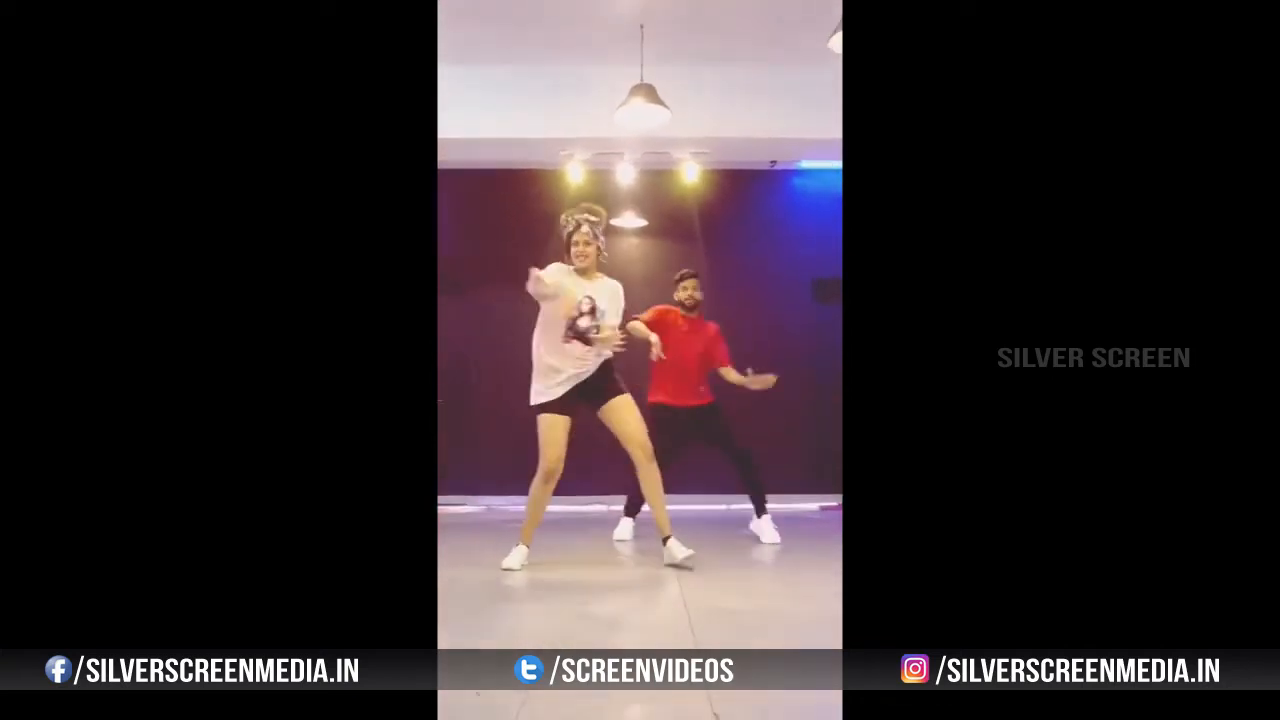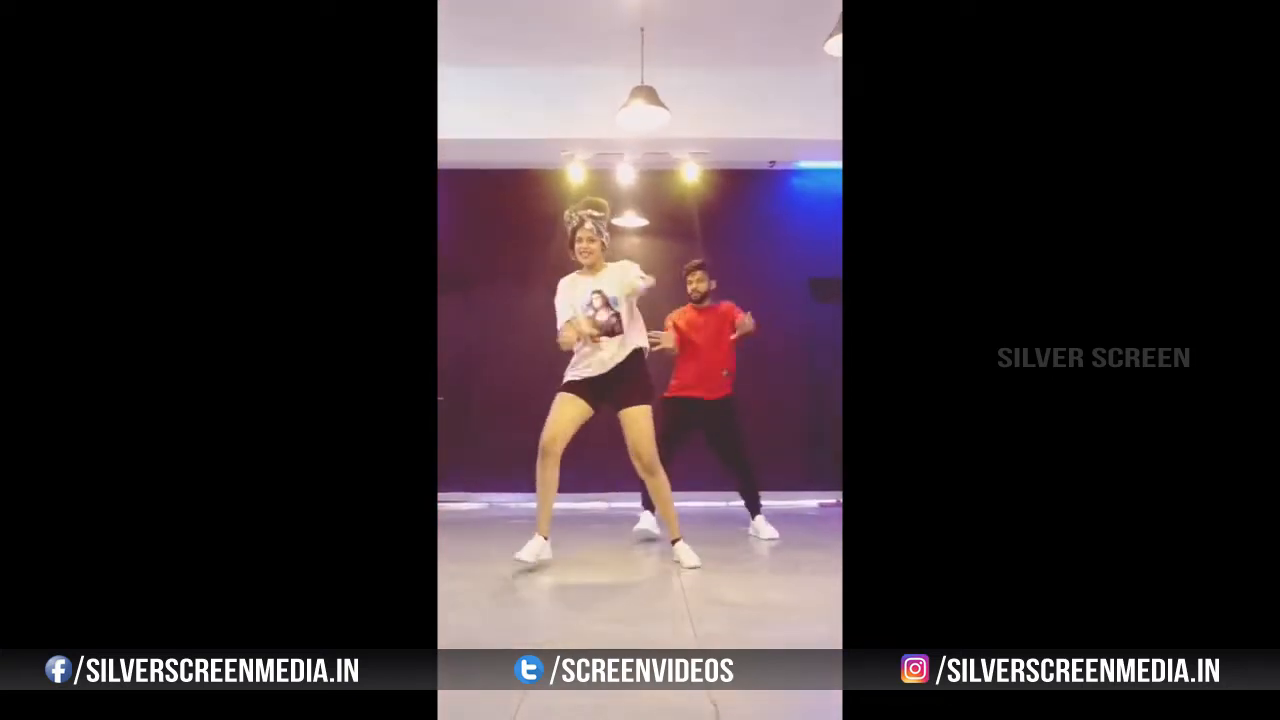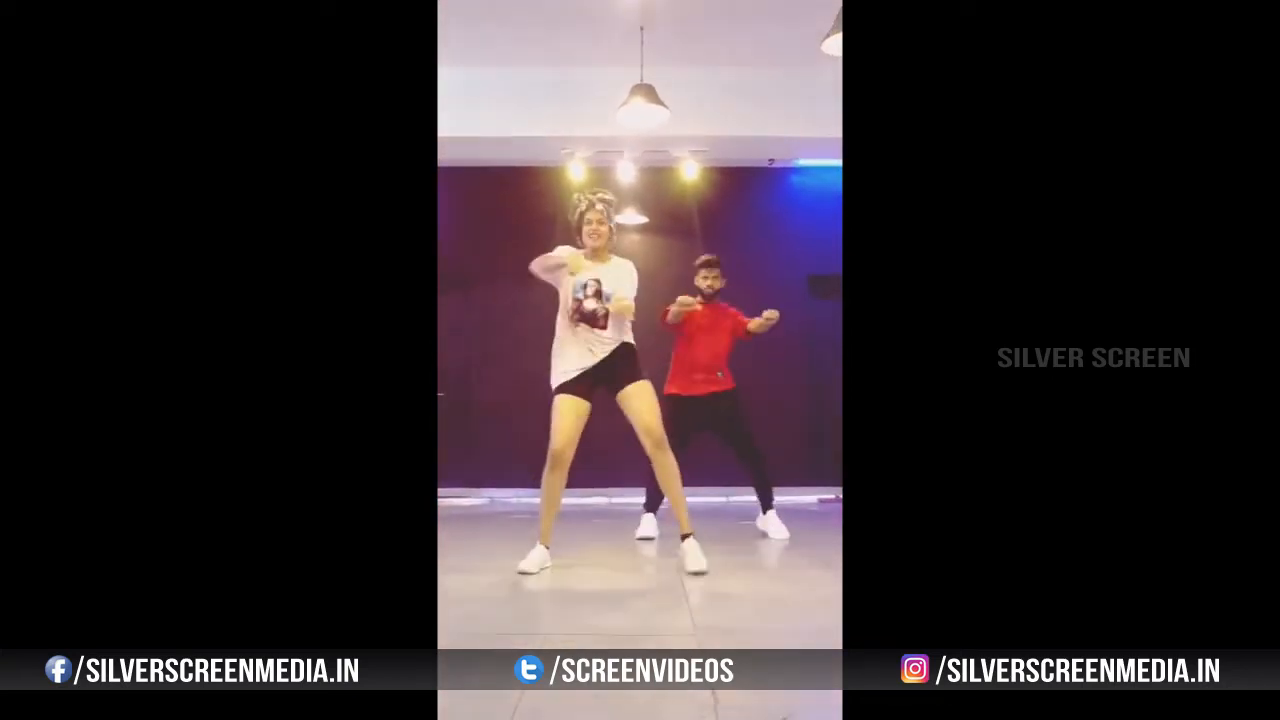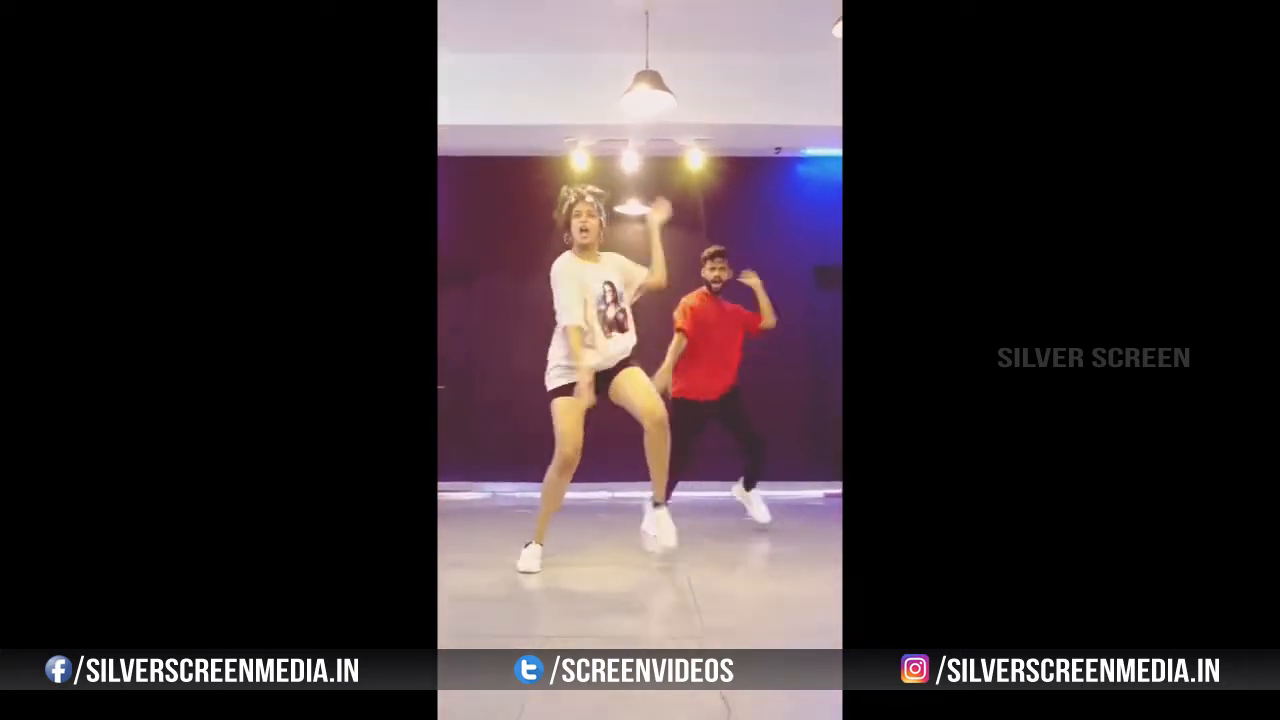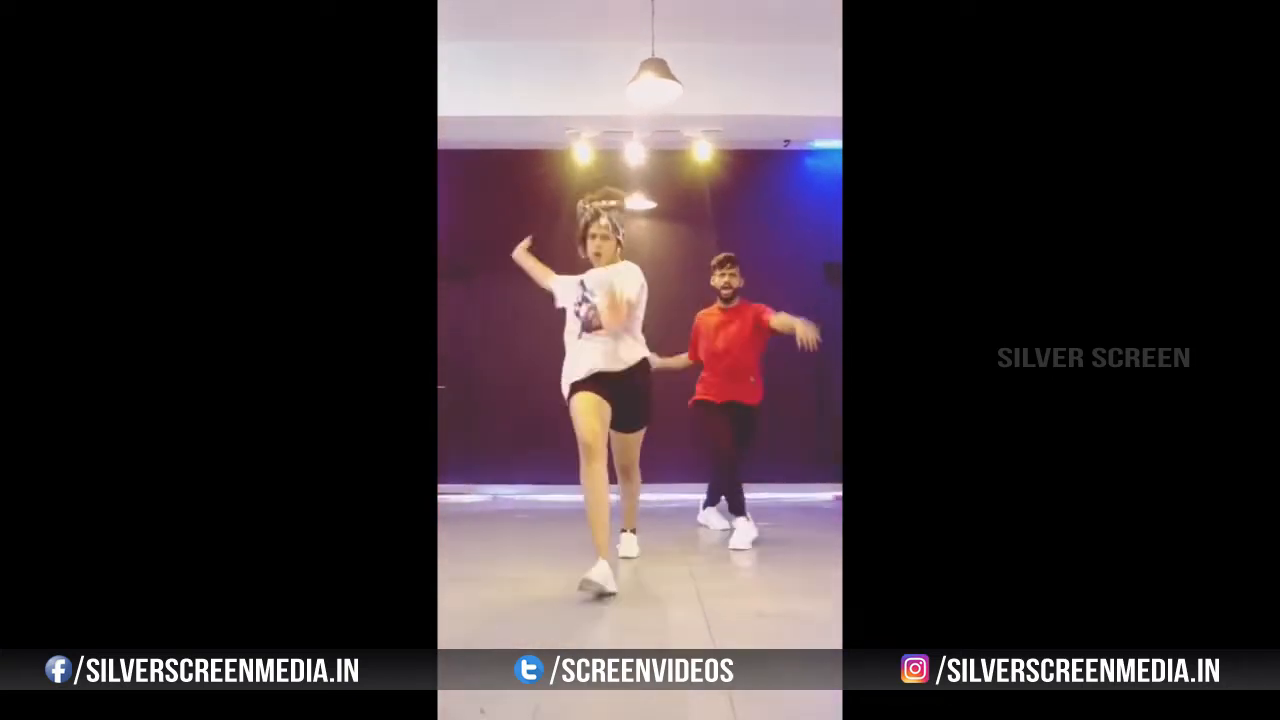
dt=0.3s
person 1, frame 1
left shoulder: (612, 289)
right shoulder: (557, 273)
left elbow: (609, 338)
right elbow: (536, 286)
left wrist: (608, 336)
right wrist: (564, 296)
left hip: (598, 374)
right hip: (555, 382)
left knee: (643, 448)
right knee: (550, 467)
left ankle: (669, 540)
right ankle: (523, 544)
person 1, frame 2
left shoulder: (623, 269)
right shoulder: (567, 286)
left elbow: (642, 284)
right elbow: (566, 338)
left wrist: (638, 286)
right wrist: (572, 335)
left hip: (626, 367)
right hip: (584, 372)
left knee: (644, 460)
right knee: (549, 444)
left ankle: (677, 540)
right ankle: (542, 537)
person 1, frame 3
left shoulder: (624, 268)
right shoulder: (569, 257)
left elbow: (626, 309)
right elbow: (538, 266)
left wrist: (619, 309)
right wrist: (564, 260)
left hip: (618, 356)
right hip: (574, 364)
left knee: (656, 437)
right knee: (558, 451)
left ankle: (687, 536)
right ankle: (543, 546)
person 1, frame 4
left shoulder: (613, 262)
right shoulder: (565, 268)
left elbow: (656, 281)
right elbow: (573, 329)
left wrist: (656, 226)
right wrist: (583, 377)
left hip: (617, 358)
right hip: (572, 369)
left knee: (656, 417)
right knee: (567, 457)
left ankle: (658, 506)
right ankle: (536, 542)
person 1, frame 5
left shoulder: (629, 274)
right shoulder: (578, 281)
left elbow: (624, 305)
right elbow: (551, 281)
left wrist: (615, 310)
right wrist: (522, 256)
left hip: (628, 374)
right hip: (584, 376)
left knee: (627, 465)
right knee: (590, 445)
left ankle: (628, 530)
right ankle: (603, 564)
person 2, frame 1
left shoulder: (711, 331)
right shoulder: (663, 315)
left elbow: (723, 367)
right elbow: (633, 324)
left wrist: (748, 382)
right wrist: (651, 336)
left hip: (701, 405)
right hip: (665, 406)
left knee: (740, 456)
left ankle: (762, 517)
right ankle: (628, 518)
person 2, frame 2
left shoulder: (726, 310)
right shoulder: (678, 317)
left elbow: (744, 324)
right elbow: (674, 348)
left wrist: (746, 326)
right wrist: (669, 343)
left hip: (717, 397)
right hip: (681, 395)
left knee: (735, 457)
right knee: (660, 454)
left ankle: (757, 518)
right ankle: (648, 514)
person 2, frame 3
left shoulder: (731, 315)
right shoulder: (685, 310)
left elbow: (753, 327)
right elbow: (671, 320)
left wrist: (766, 320)
right wrist: (679, 307)
left hip: (721, 393)
right hip: (683, 393)
left knee: (749, 450)
left ankle: (768, 512)
right ankle: (649, 515)
person 2, frame 4
left shoulder: (735, 312)
right shoulder: (690, 305)
left elbow: (769, 323)
right elbow: (680, 337)
left wrist: (758, 290)
right wrist: (665, 369)
left hip: (726, 391)
right hip: (690, 393)
left knee: (755, 445)
right knee: (678, 454)
left ankle: (748, 489)
person 2, frame 5
left shoulder: (756, 314)
right shoulder: (702, 320)
left elbow: (776, 319)
left wrist: (798, 324)
right wrist: (662, 362)
left hip: (746, 402)
right hip: (711, 400)
left knee: (731, 460)
right knee: (724, 453)
left ankle: (709, 507)
right ankle: (741, 521)
